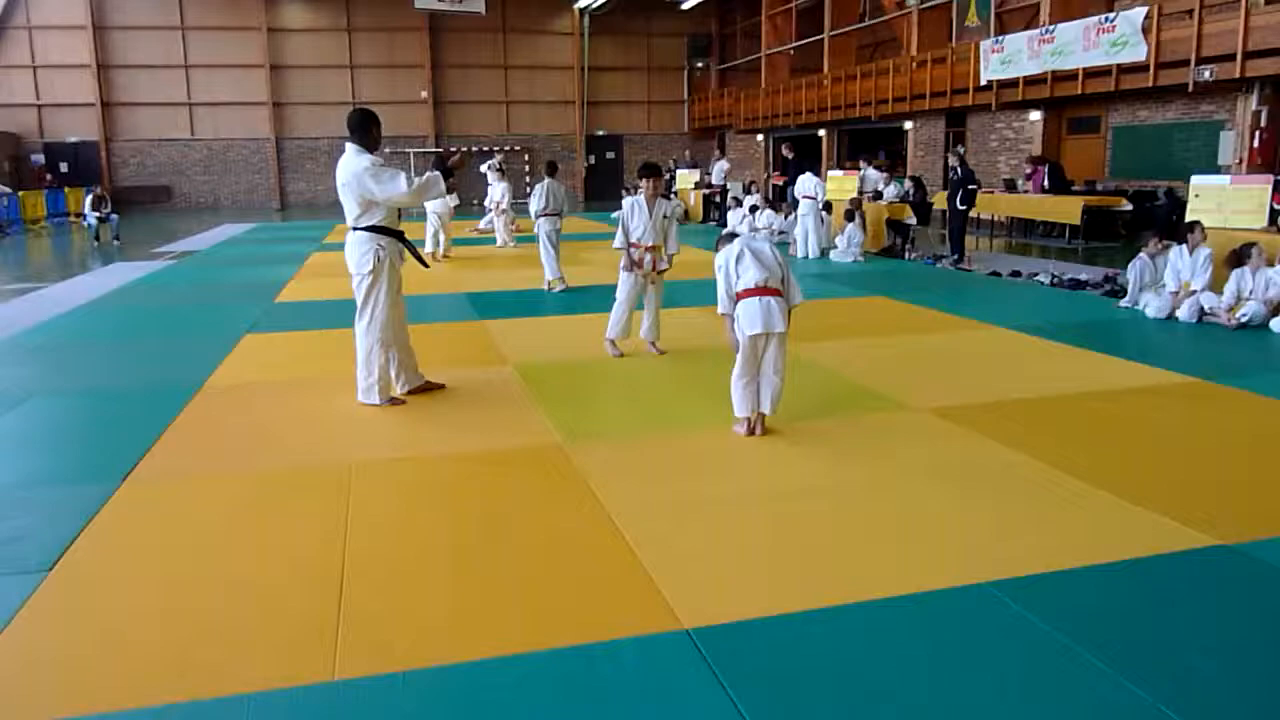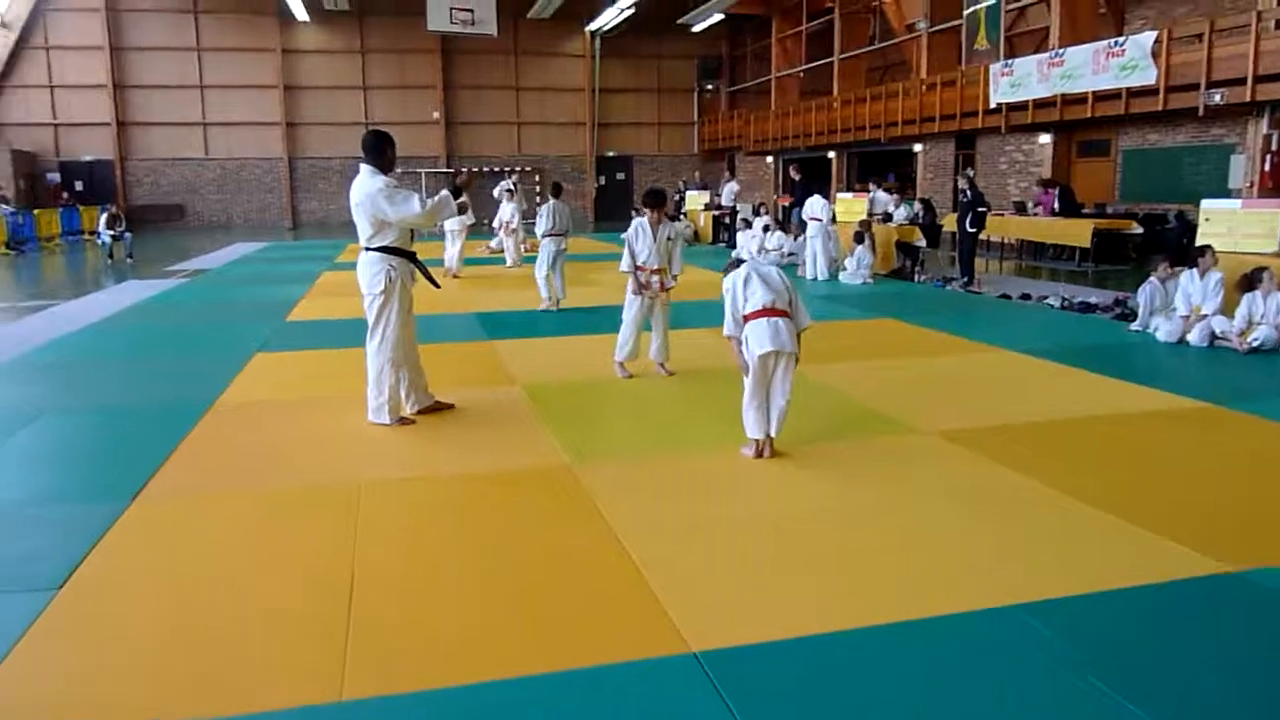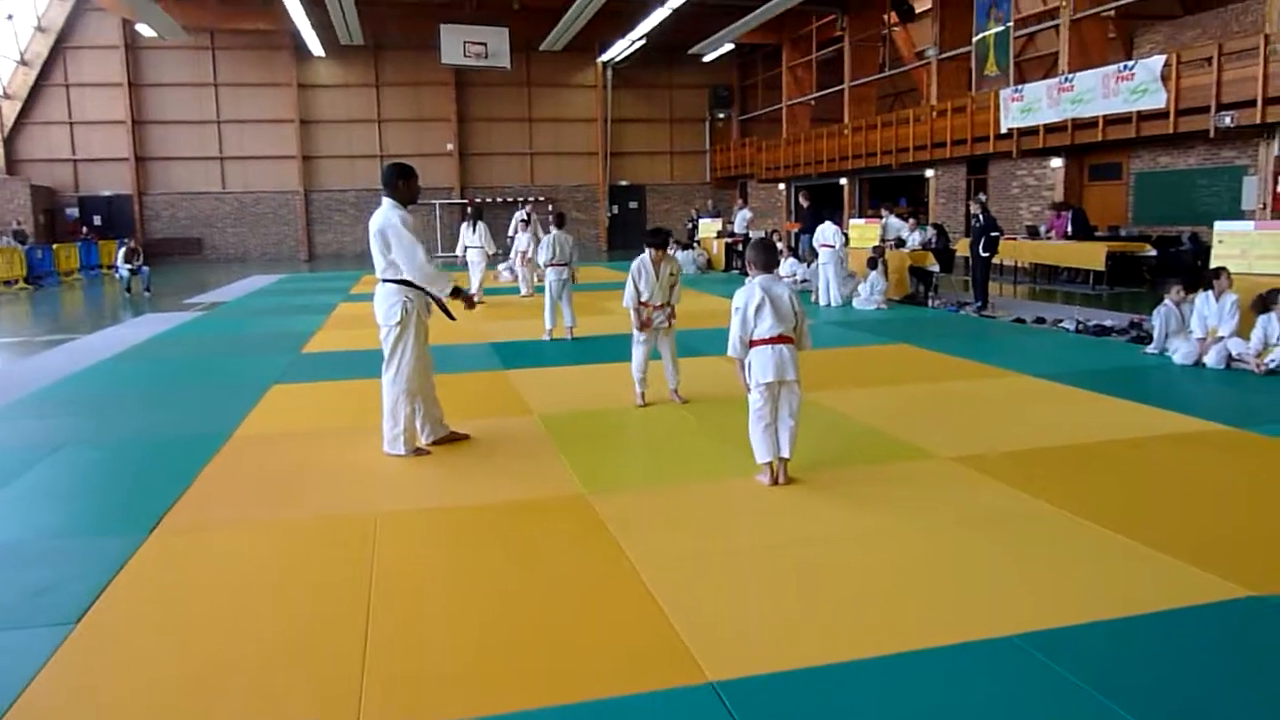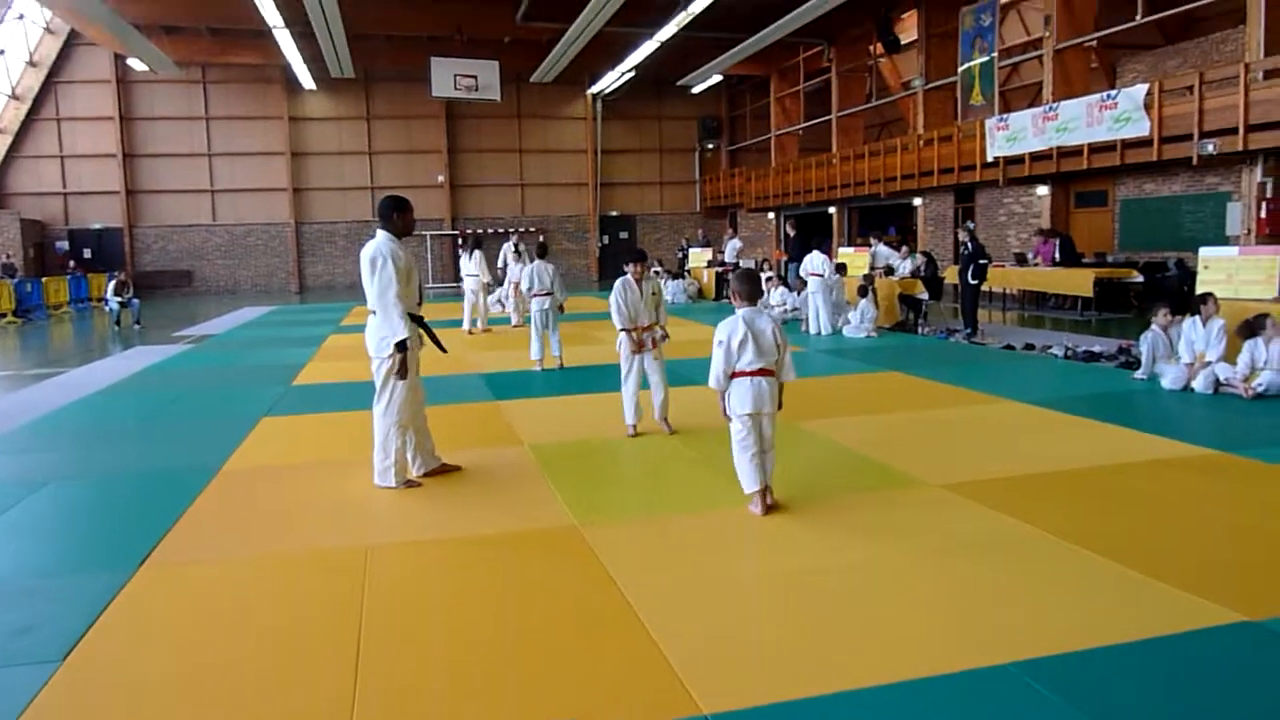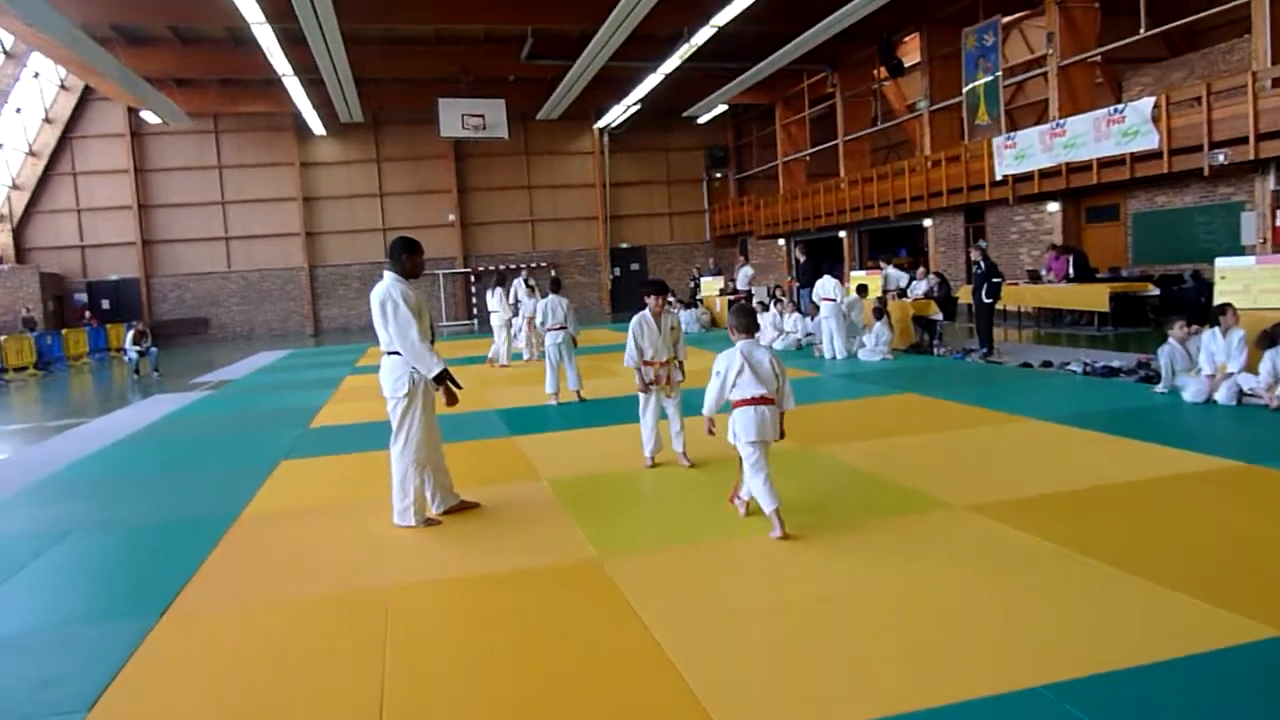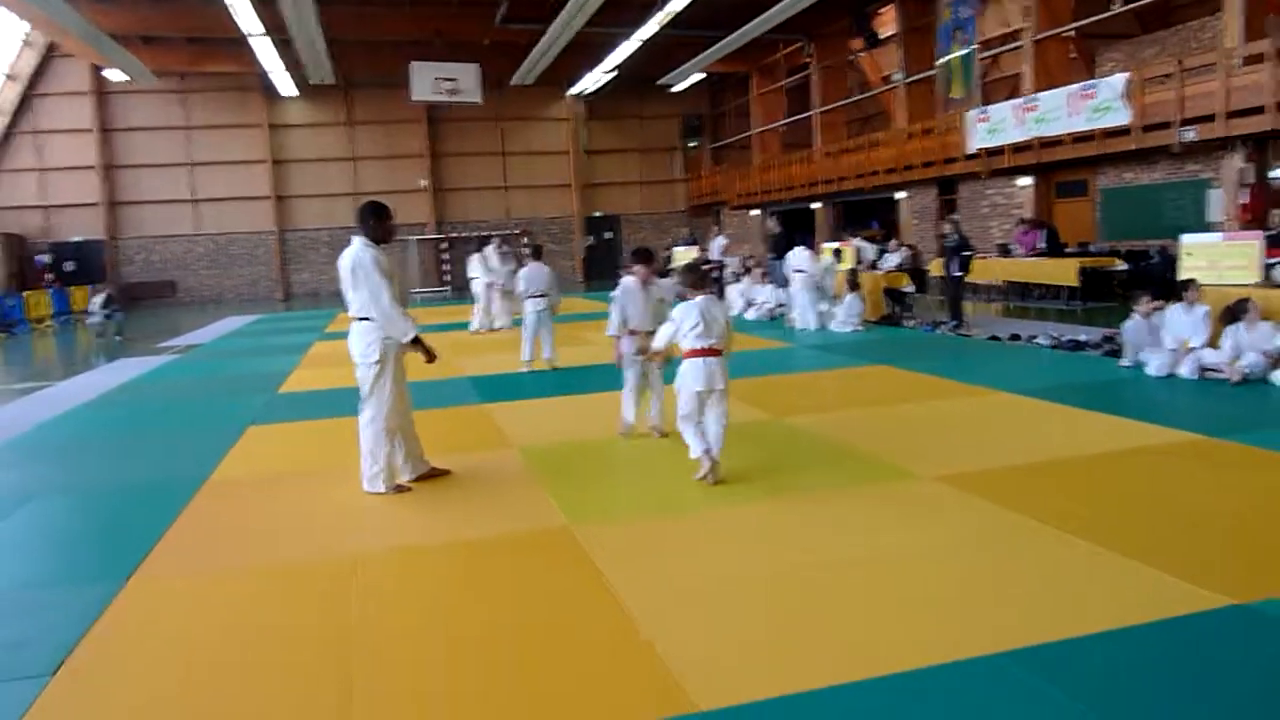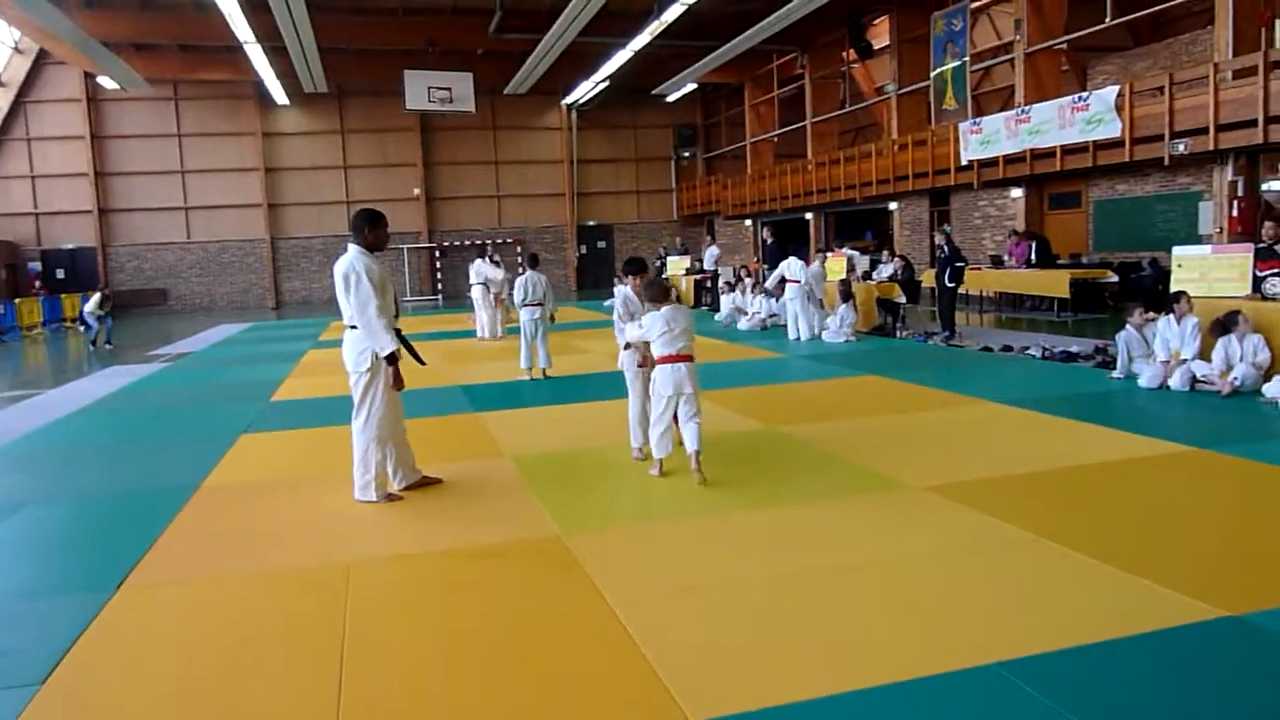
dt=0.3s
person 1, frame 1
left shoulder: (354, 162)
right shoulder: (363, 167)
left elbow: (394, 191)
right elbow: (408, 191)
left wrist: (438, 182)
right wrist: (446, 173)
left hip: (376, 247)
right hip: (372, 250)
left knee: (393, 318)
right knee: (375, 321)
left ankle: (409, 380)
right ankle: (373, 391)
person 1, frame 2
left shoulder: (368, 183)
right shoulder: (377, 188)
left elbow: (406, 212)
right elbow: (420, 212)
left wrist: (450, 206)
right wrist: (456, 191)
left hip: (388, 267)
right hip: (385, 270)
left knee: (403, 338)
right knee: (386, 341)
left ankle: (419, 400)
right ankle: (384, 411)
person 1, frame 3
left shoulder: (390, 215)
right shoulder: (394, 219)
right elbow: (418, 266)
left wrist: (441, 292)
right wrist: (456, 291)
left hip: (405, 299)
right hip: (401, 301)
left knee: (419, 369)
right knee: (401, 372)
left ankle: (434, 430)
right ankle: (398, 442)
person 1, frame 4
left shoulder: (385, 247)
right shoulder: (385, 250)
right elbow: (389, 303)
left wrist: (406, 342)
right wrist: (402, 349)
left hip: (396, 332)
right hip: (390, 335)
left knee: (411, 402)
right knee: (393, 405)
left ankle: (425, 463)
right ankle: (389, 474)
person 1, frame 5
left shoulder: (392, 288)
right shoulder: (394, 292)
right elbow: (413, 341)
left wrist: (435, 376)
right wrist: (444, 380)
left hip: (410, 371)
right hip: (406, 374)
left knee: (427, 440)
right knee: (409, 444)
left ankle: (444, 500)
right ankle: (409, 513)
person 1, frame 6
left shoulder: (360, 253)
right shoulder: (365, 257)
right elbow: (385, 306)
left wrist: (408, 339)
right wrist: (418, 342)
left hip: (379, 336)
right hip: (377, 339)
left knee: (398, 406)
right knee: (380, 411)
left ankle: (415, 467)
right ankle: (378, 480)
person 1, frame 7
left shoulder: (358, 261)
right shoulder: (359, 265)
right elbow: (371, 317)
left wrist: (391, 354)
right wrist: (392, 361)
left hip: (373, 346)
right hip: (369, 348)
left knee: (391, 416)
right knee: (372, 419)
left ankle: (407, 476)
right ankle: (370, 489)
person 2, frame 1
left shoulder: (725, 255)
right shoulder: (769, 247)
left elbow: (726, 294)
right elbow: (790, 287)
left wrist: (730, 329)
right wrist: (786, 318)
left hip: (749, 309)
right hip: (776, 308)
left knee: (744, 369)
right knee: (772, 369)
left ankle: (745, 421)
right ankle: (760, 421)
person 2, frame 2
left shoulder: (732, 279)
right shoulder: (776, 271)
left elbow: (733, 319)
right elbow: (798, 312)
left wrist: (737, 352)
right wrist: (796, 345)
left hip: (757, 331)
right hip: (784, 330)
left knee: (754, 391)
right knee: (779, 392)
left ankle: (755, 443)
right ankle: (769, 443)
person 2, frame 3
left shoulder: (744, 294)
right shoulder: (788, 291)
left elbow: (739, 335)
right elbow: (800, 331)
left wrist: (740, 369)
left hip: (760, 357)
right hip: (787, 356)
left knee: (761, 416)
right knee: (788, 414)
left ankle: (767, 470)
right ankle: (782, 468)
person 2, frame 4
left shoulder: (728, 326)
right shoulder: (771, 323)
left elbow: (721, 366)
right elbow: (784, 363)
left wrist: (721, 399)
right wrist: (779, 393)
left hip: (741, 389)
right hip: (768, 386)
left knee: (745, 447)
right knee: (766, 444)
left ankle: (757, 500)
right ankle: (768, 493)
person 2, frame 5
left shoulder: (726, 358)
right shoulder: (768, 354)
left elbow: (715, 391)
right elbow: (783, 392)
left wrist: (708, 419)
right wrist: (781, 423)
left hip: (745, 415)
right hip: (768, 414)
left knee: (758, 470)
right knee: (752, 463)
left ankle: (778, 524)
right ankle: (743, 501)
person 2, frame 6
left shoulder: (684, 310)
right shoulder: (721, 307)
left elbow: (666, 334)
left wrist: (655, 349)
left hip: (693, 366)
right hip: (718, 364)
left knee: (687, 417)
right knee: (716, 419)
left ankle: (704, 460)
right ankle: (712, 465)
person 2, frame 7
left shoulder: (652, 319)
right shoulder: (687, 313)
left elbow: (631, 335)
left wrist: (630, 327)
left hip: (664, 372)
right hip: (686, 369)
left knee: (660, 420)
right knee: (690, 419)
left ankle: (658, 465)
right ankle: (695, 461)
person 3, frame 1
left shoulder: (666, 207)
right shoulder: (631, 204)
left elbow: (670, 235)
right elbow: (622, 232)
left wrist: (669, 260)
right wrist: (626, 257)
left hip: (655, 259)
right hip: (634, 257)
left knee: (653, 303)
right knee: (625, 300)
left ankle: (651, 340)
right ankle: (610, 339)
person 3, frame 2
left shoulder: (670, 229)
right shoulder: (636, 227)
left elbow: (675, 256)
right elbow: (628, 255)
left wrist: (673, 280)
right wrist: (633, 280)
left hip: (661, 280)
right hip: (641, 279)
left knee: (661, 324)
right knee: (632, 322)
left ankle: (660, 361)
right ankle: (619, 361)
person 3, frame 3
left shoulder: (672, 264)
right shoulder: (638, 264)
left elbow: (675, 287)
right elbow: (631, 292)
left wrist: (671, 309)
right wrist: (636, 317)
left hip: (663, 313)
right hip: (643, 313)
left knee: (669, 353)
right knee: (641, 355)
left ankle: (673, 389)
right ankle: (640, 391)
person 3, frame 4
left shoulder: (653, 284)
right shoulder: (621, 285)
right elbow: (618, 313)
left wrist: (663, 329)
right wrist: (630, 339)
left hip: (651, 336)
right hip: (631, 338)
left knee: (658, 379)
right knee: (631, 383)
left ankle: (662, 417)
right ankle: (631, 422)
person 3, frame 5
left shoulder: (672, 318)
right shoulder: (639, 321)
left elbow: (678, 344)
right elbow: (633, 351)
left wrist: (681, 368)
right wrist: (639, 378)
left hip: (669, 371)
right hip: (648, 372)
left knee: (675, 412)
right knee: (649, 415)
left ankle: (681, 452)
right ankle: (650, 454)
person 3, frame 6
left shoulder: (657, 289)
right shoulder: (624, 289)
left elbow: (661, 318)
right elbow: (617, 319)
right wrist: (618, 348)
left hip: (653, 341)
right hip: (632, 342)
left knee: (656, 385)
right knee: (633, 385)
left ankle: (655, 423)
right ankle: (627, 421)
person 3, frame 7
right shoulder: (623, 299)
right elbow: (621, 330)
right wrist: (639, 346)
right hip: (633, 354)
left knee: (652, 397)
right knee: (637, 399)
left ankle: (650, 435)
right ankle: (637, 445)
